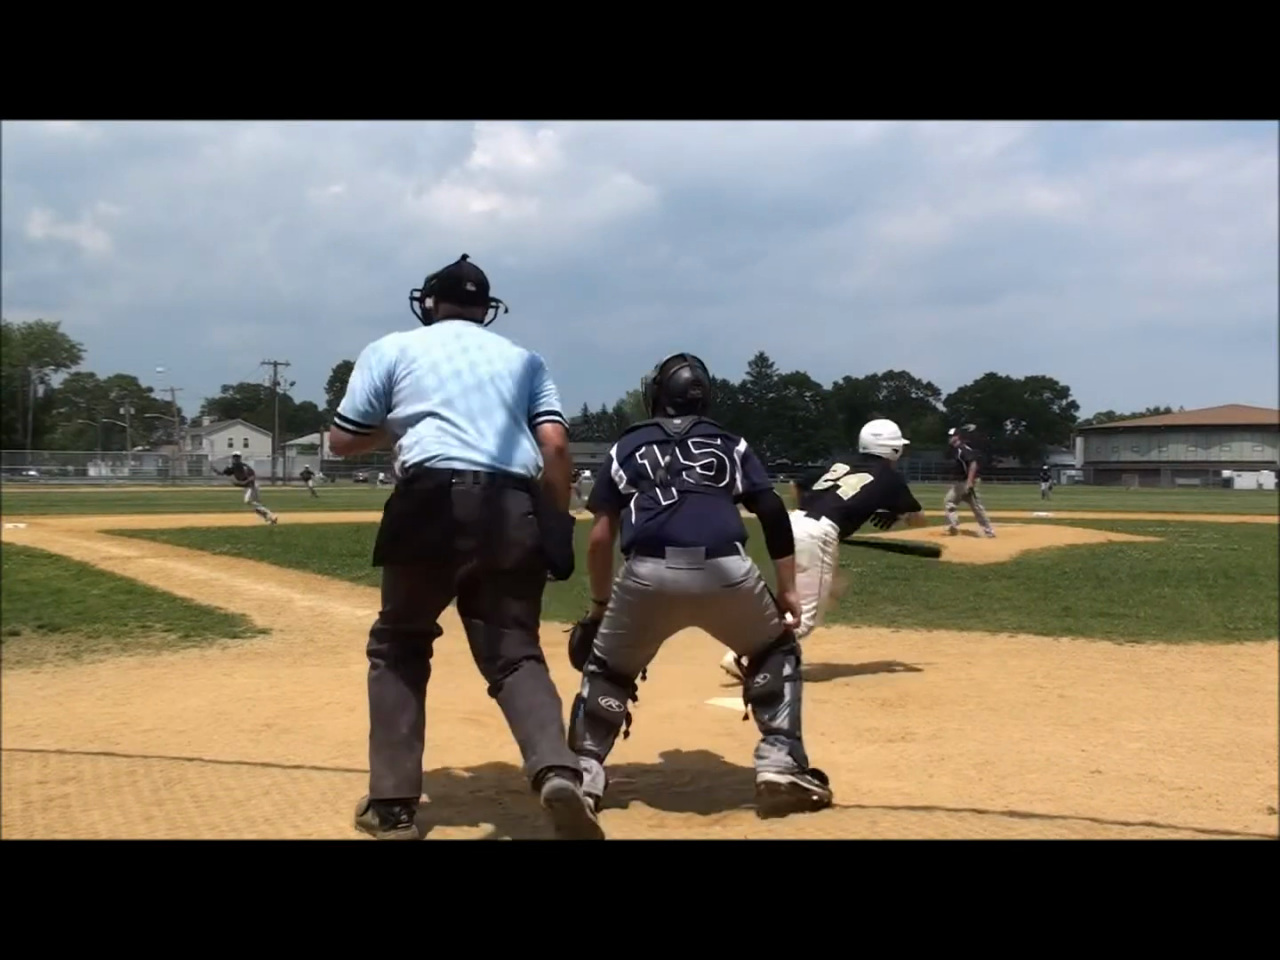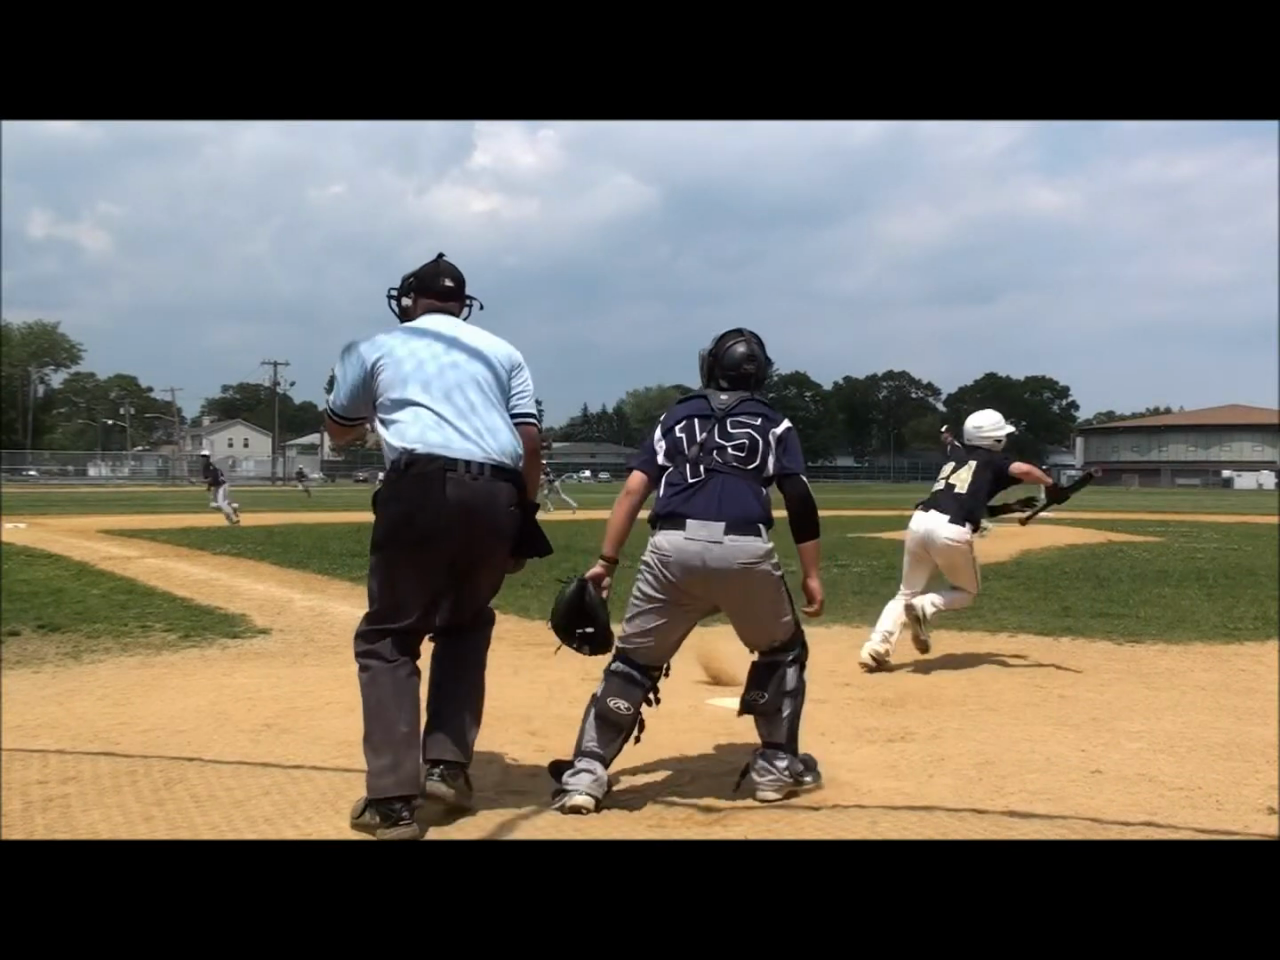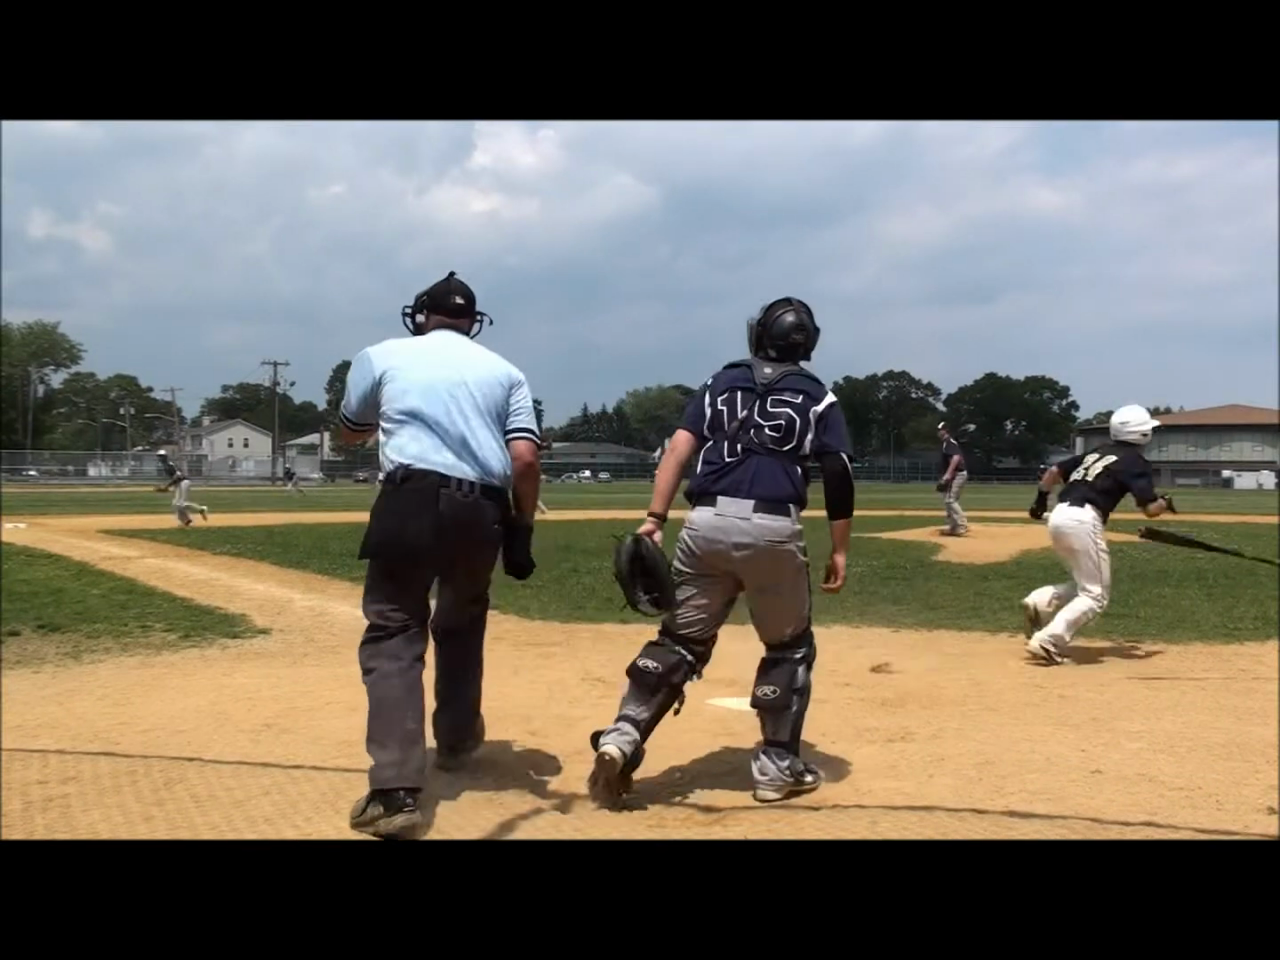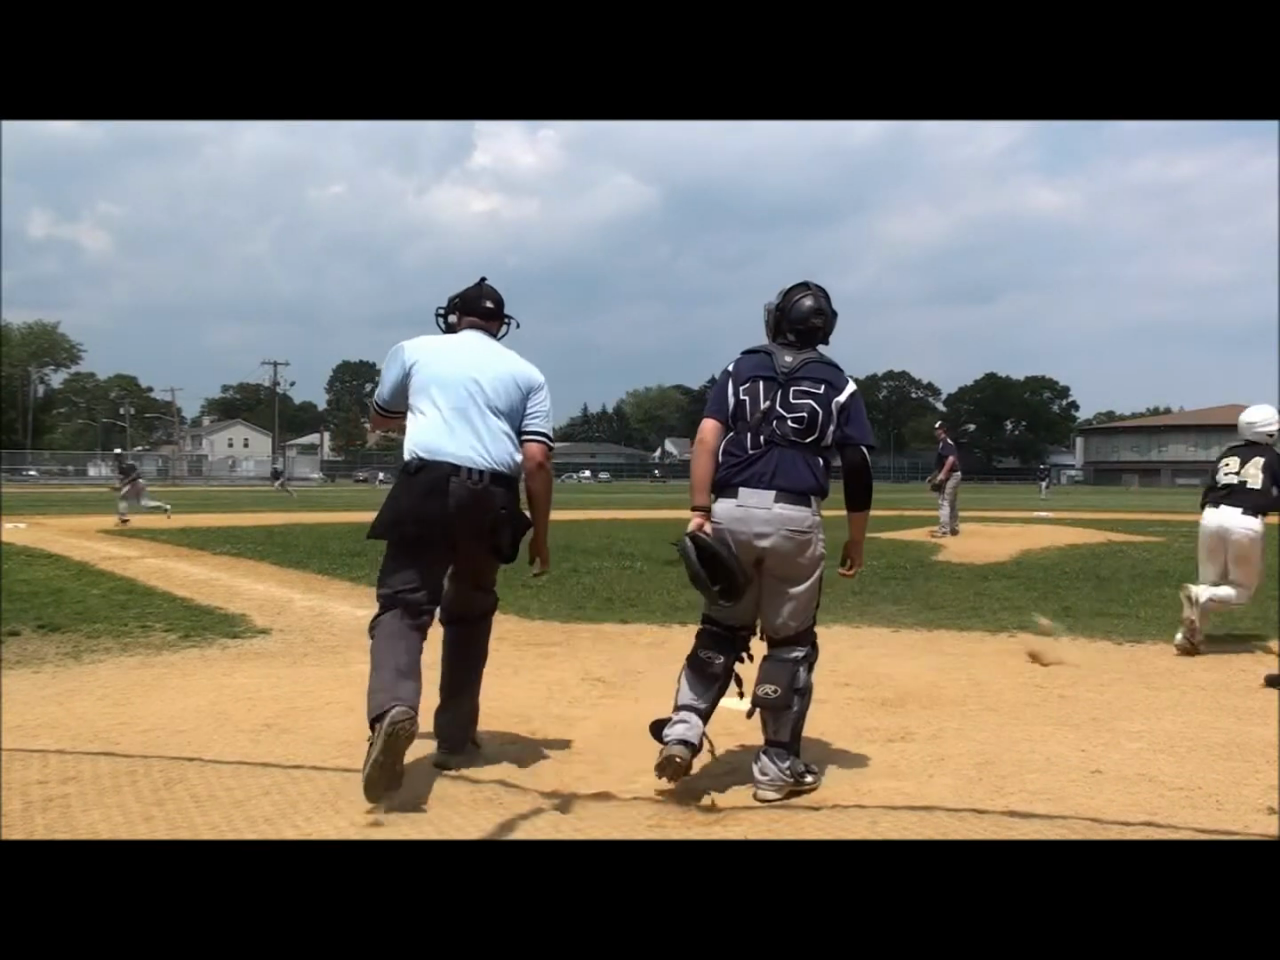
dt=0.2s
person 1, frame 1
left shoulder: (389, 349)
right shoulder: (523, 358)
left elbow: (342, 442)
right elbow: (556, 446)
right wrist: (554, 526)
left hip: (429, 498)
right hip: (506, 508)
left knee: (396, 647)
right knee: (514, 655)
left ankle: (393, 805)
right ankle: (557, 773)
person 1, frame 2
left shoulder: (372, 345)
right shoulder: (501, 351)
left elbow: (340, 430)
right elbow: (530, 443)
right wrist: (524, 516)
left hip: (421, 492)
right hip: (496, 495)
left knee: (388, 640)
right knee: (464, 630)
left ankle: (393, 801)
right ankle: (448, 765)
person 1, frame 3
left shoulder: (380, 355)
right shoulder: (504, 370)
left elbow: (351, 432)
right elbow: (526, 460)
right wrist: (522, 535)
left hip: (413, 501)
right hip: (483, 509)
left knee: (393, 636)
right knee: (461, 621)
left ankle: (396, 791)
right ankle: (456, 738)
person 1, frame 4
left shoulder: (412, 350)
right shoulder: (526, 372)
left elbow: (381, 420)
right elbow: (536, 460)
right wrist: (540, 534)
left hip: (427, 487)
right hip: (492, 496)
left knee: (403, 608)
right knee: (470, 613)
left ankle: (393, 710)
right ankle: (454, 738)
person 2, frame 1
left shoulder: (626, 446)
right shoulder: (730, 443)
left elbow: (600, 535)
right elbow: (773, 514)
left wrist: (600, 603)
right wrist: (787, 588)
left hip: (648, 572)
right hip: (725, 571)
left knee: (605, 670)
right knee: (777, 650)
left ankle: (582, 776)
right ankle: (780, 763)
person 2, frame 2
left shoulder: (674, 417)
right shoulder: (772, 422)
left elbow: (633, 488)
right elbow: (800, 499)
left wrist: (606, 561)
right wrist: (811, 575)
left hip: (672, 548)
right hip: (745, 549)
left knee: (633, 664)
right knee: (782, 651)
left ankle: (584, 776)
right ankle: (775, 768)
person 2, frame 3
left shoulder: (720, 382)
right shoulder: (817, 395)
left elbow: (679, 448)
right elbow: (838, 474)
left wrist: (655, 517)
right wrist: (839, 551)
left hip: (705, 524)
right hip: (772, 528)
left knee: (680, 640)
right knee: (789, 647)
left ankle: (622, 739)
right ankle: (778, 766)
person 2, frame 4
left shoulder: (740, 368)
right shoulder: (837, 384)
left elbow: (706, 438)
right elbow: (857, 467)
left wrist: (699, 511)
right wrist: (857, 538)
left hip: (731, 513)
right hip: (794, 519)
left knee: (722, 630)
right knee: (791, 642)
left ankle: (683, 729)
right ankle: (778, 766)
person 3, frame 1
left shoulder: (839, 464)
right shoulder: (891, 478)
left elbow: (798, 487)
right elbow: (917, 519)
right wrist: (892, 515)
left hip: (794, 523)
right hip: (817, 533)
right knee: (806, 615)
right ankle: (739, 656)
person 3, frame 2
left shoulder: (954, 460)
right shoulder: (994, 461)
right elbow: (1020, 468)
left wrist: (1006, 508)
right wrist: (1050, 484)
left hip: (921, 523)
right hip: (952, 532)
left knee: (907, 594)
right knee: (966, 592)
left ankle: (875, 650)
right ankle: (922, 607)
person 3, frame 3
left shoulder: (1096, 453)
right shoulder: (1137, 461)
left elbow: (1054, 471)
right elbow: (1150, 508)
left wrist: (1040, 499)
right wrist: (1164, 502)
left hip: (1060, 517)
right hip: (1081, 521)
left knee: (1085, 585)
right knee: (1095, 596)
left ankle: (1041, 601)
right ankle: (1047, 642)
person 3, frame 4
left shoulder: (1226, 455)
left elbow: (1206, 498)
left hip: (1212, 518)
right hip: (1246, 525)
left knee: (1208, 584)
right knee: (1242, 591)
left ankle: (1188, 637)
right ankle: (1197, 595)
